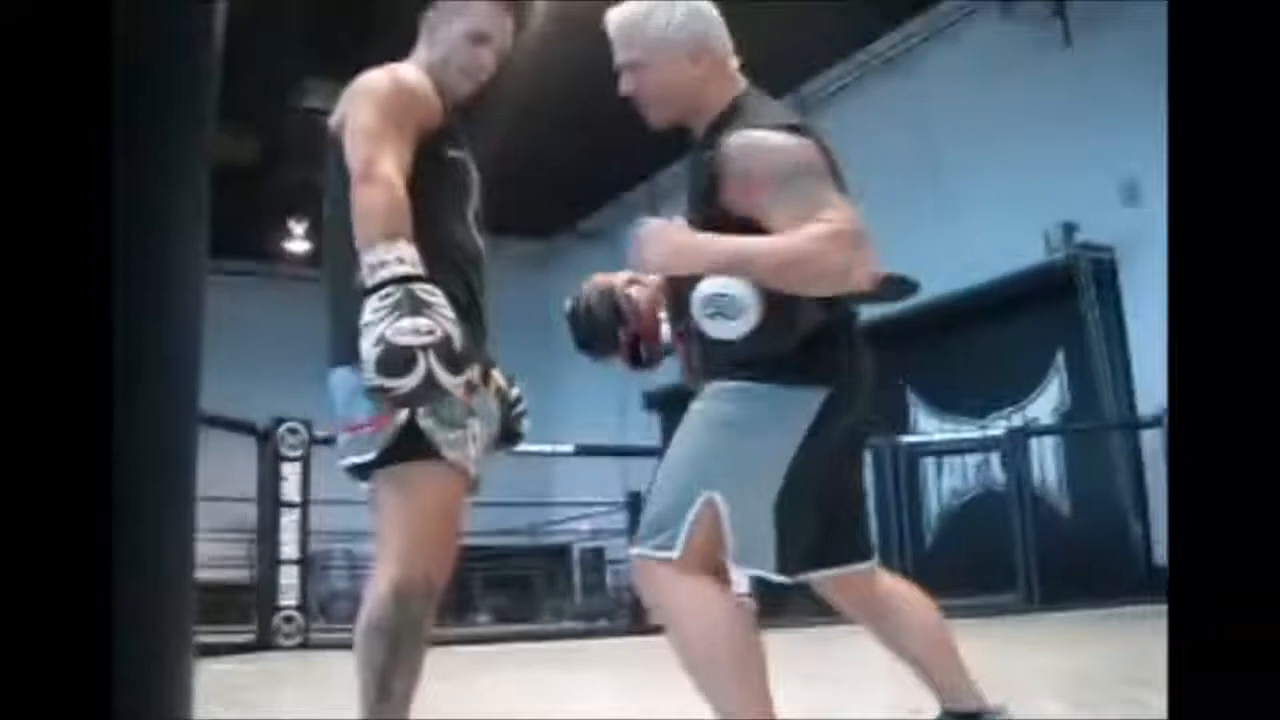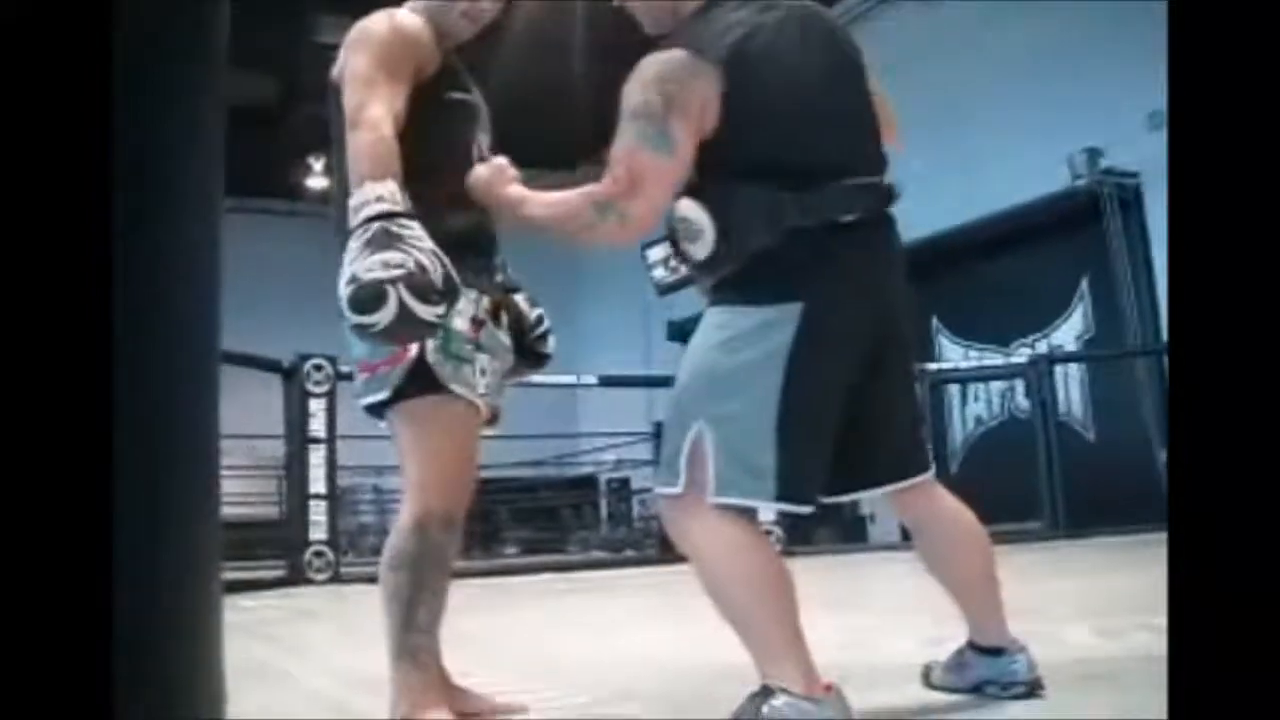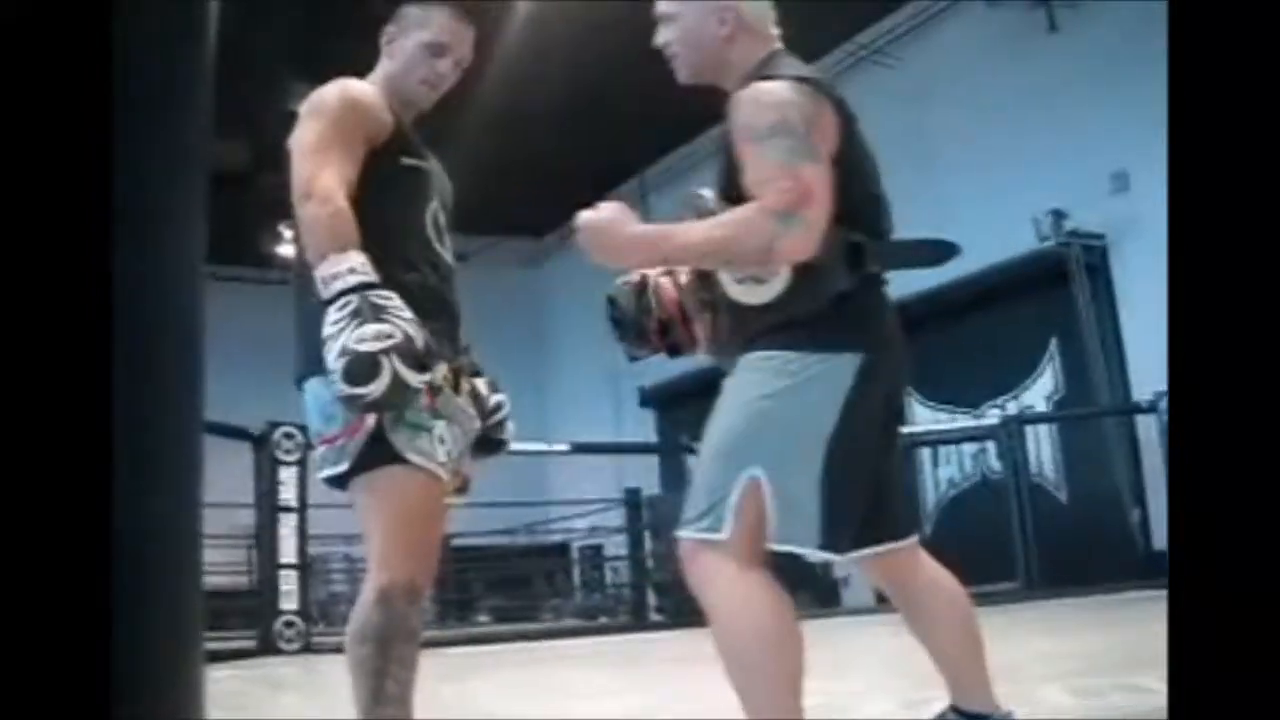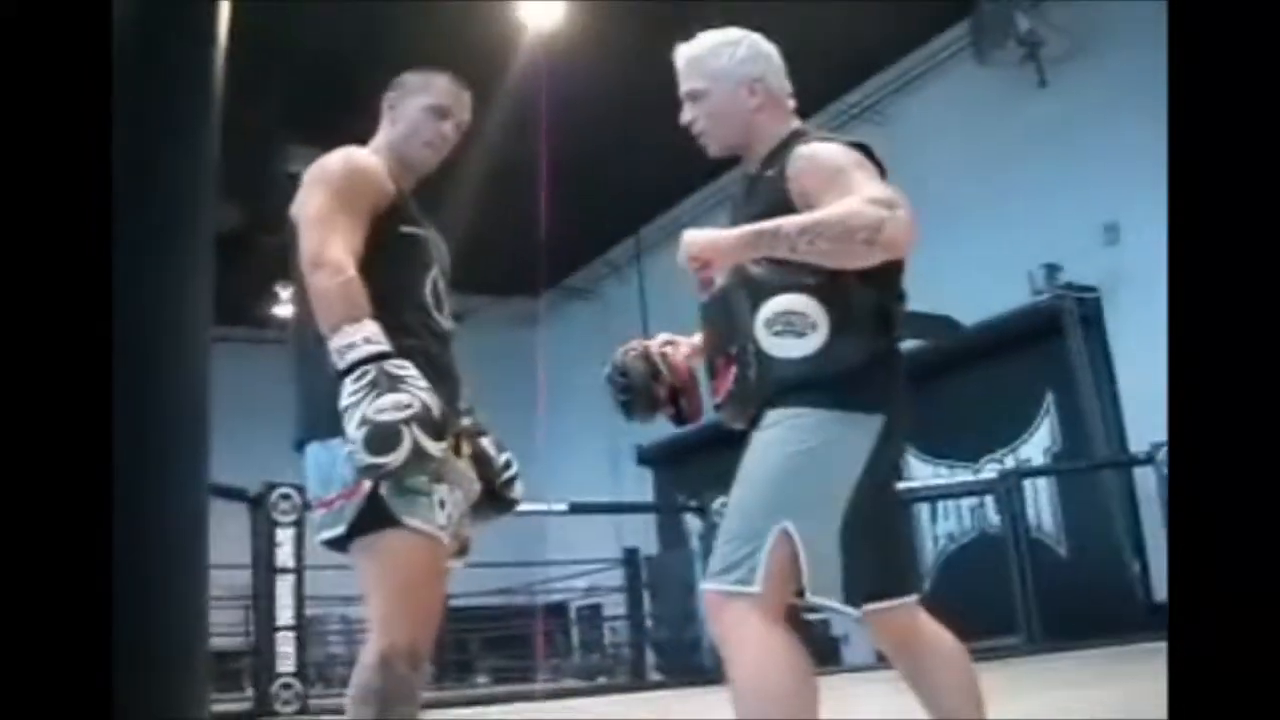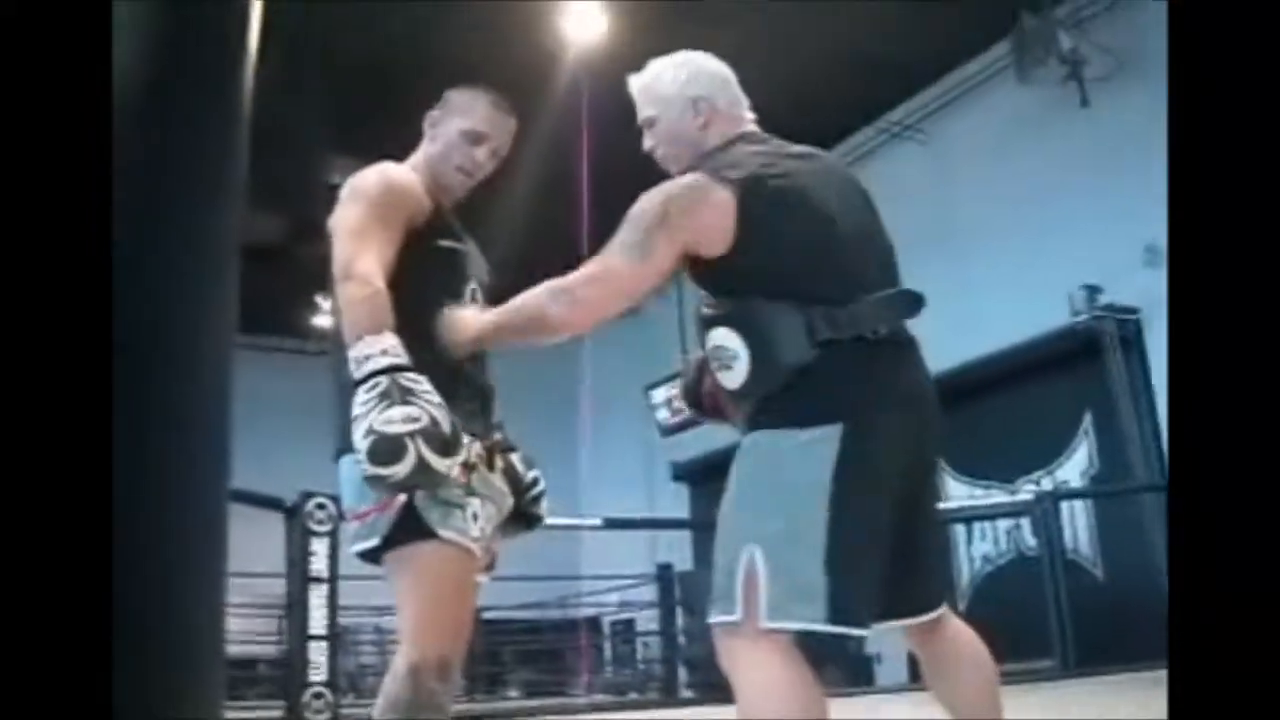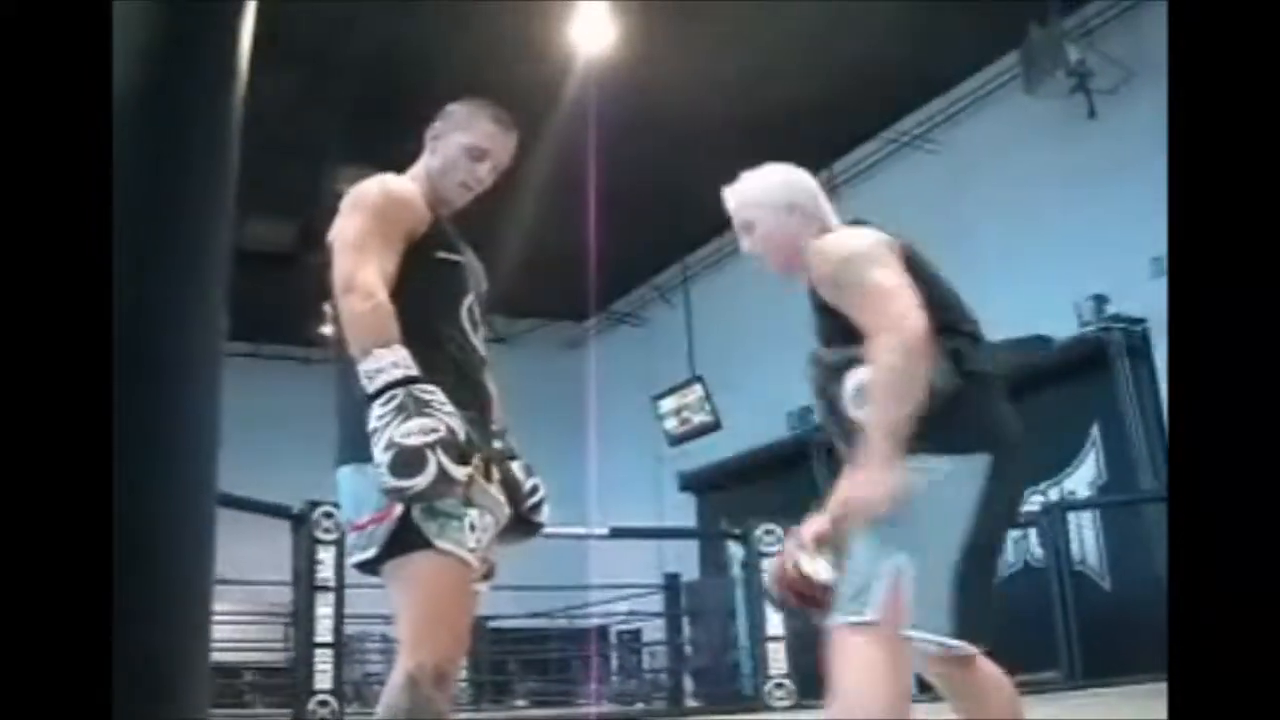
dt=0.5s
person 1, frame 1
left shoulder: (757, 147)
right shoulder: (722, 144)
left elbow: (847, 258)
left wrist: (700, 250)
right wrist: (660, 280)
left hip: (778, 384)
right hip: (798, 383)
left knee: (667, 562)
right knee: (847, 574)
person 1, frame 2
left shoulder: (675, 70)
left elbow: (620, 215)
right elbow: (880, 134)
left wrist: (511, 197)
left hip: (778, 294)
right hip: (869, 275)
left knee: (692, 500)
right knee: (907, 482)
right ankle: (996, 653)
person 1, frame 3
left shoulder: (771, 100)
right shoulder: (787, 98)
left elbow: (787, 230)
left wrist: (642, 243)
right wrist: (695, 283)
left hip: (812, 347)
right hip: (842, 344)
left knee: (717, 549)
right knee: (891, 552)
person 1, frame 4
left shoulder: (815, 162)
right shoulder: (765, 181)
left elbow: (889, 227)
left wrist: (738, 242)
right wrist: (702, 348)
left hip: (832, 406)
right hip: (819, 409)
left knee: (738, 603)
right knee: (893, 613)
person 1, frame 5
left shoulder: (693, 194)
right shoulder: (822, 172)
left elbow: (580, 303)
left wrist: (479, 327)
left hip: (814, 418)
right hip: (898, 400)
left knee: (750, 632)
right knee: (925, 614)
person 1, frame 6
left shoulder: (839, 252)
right shoulder: (843, 285)
left elbow: (907, 335)
right elbow: (872, 427)
left wrist: (877, 468)
right wrist: (830, 517)
left hip: (948, 456)
right hip: (955, 457)
left knee: (862, 641)
right knee: (940, 645)
person 2, frame 1
left shoulder: (444, 130)
right shoulder: (393, 88)
right elbow: (375, 182)
left wrist: (482, 371)
right wrist: (396, 291)
left hip: (443, 355)
right hip: (402, 345)
left knee: (423, 566)
right knee: (414, 565)
person 2, frame 2
left shoulder: (454, 75)
right elbow: (369, 125)
left wrist: (500, 290)
right wrist: (381, 224)
left hip: (458, 290)
right hip: (416, 284)
left knee: (446, 495)
right knee: (436, 494)
person 2, frame 3
left shoulder: (418, 156)
right shoulder: (347, 103)
right elbow: (318, 197)
left wrist: (463, 371)
right wrist: (356, 300)
left hip: (424, 364)
right hip: (373, 355)
left knee: (410, 574)
right knee: (400, 572)
person 2, frame 4
left shoulder: (414, 221)
right shoulder: (349, 172)
right elbow: (328, 268)
left wrist: (466, 432)
right wrist: (372, 370)
left hip: (421, 431)
right hip: (372, 425)
left knee: (411, 636)
right knee: (402, 635)
person 2, frame 5
left shoulder: (453, 237)
right shoulder: (387, 187)
right elbow: (357, 280)
left wrist: (498, 451)
right wrist: (386, 384)
left hip: (455, 445)
right hip: (409, 434)
left knee: (439, 649)
right knee: (433, 646)
person 2, frame 6
left shoulder: (454, 249)
right shoulder: (386, 198)
right elbow: (360, 292)
left wrist: (499, 454)
right wrist: (399, 399)
left hip: (455, 457)
right hip: (410, 452)
left knee: (440, 655)
right knee: (431, 655)
